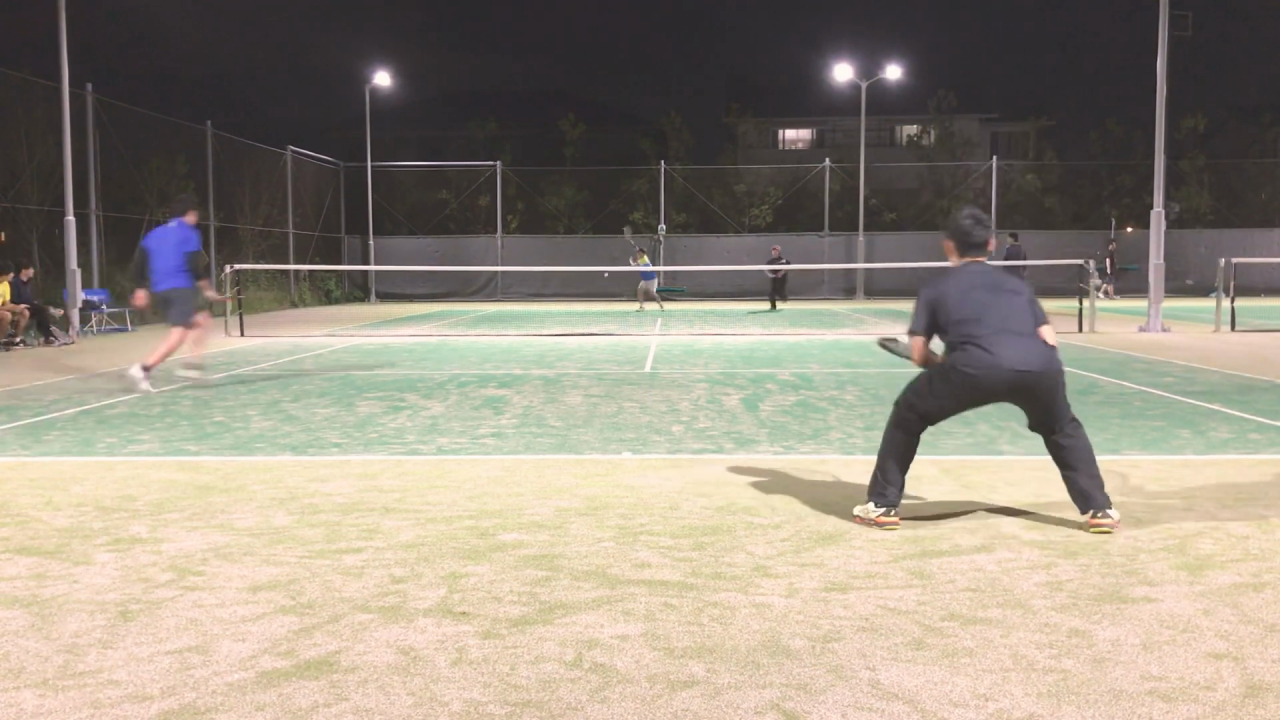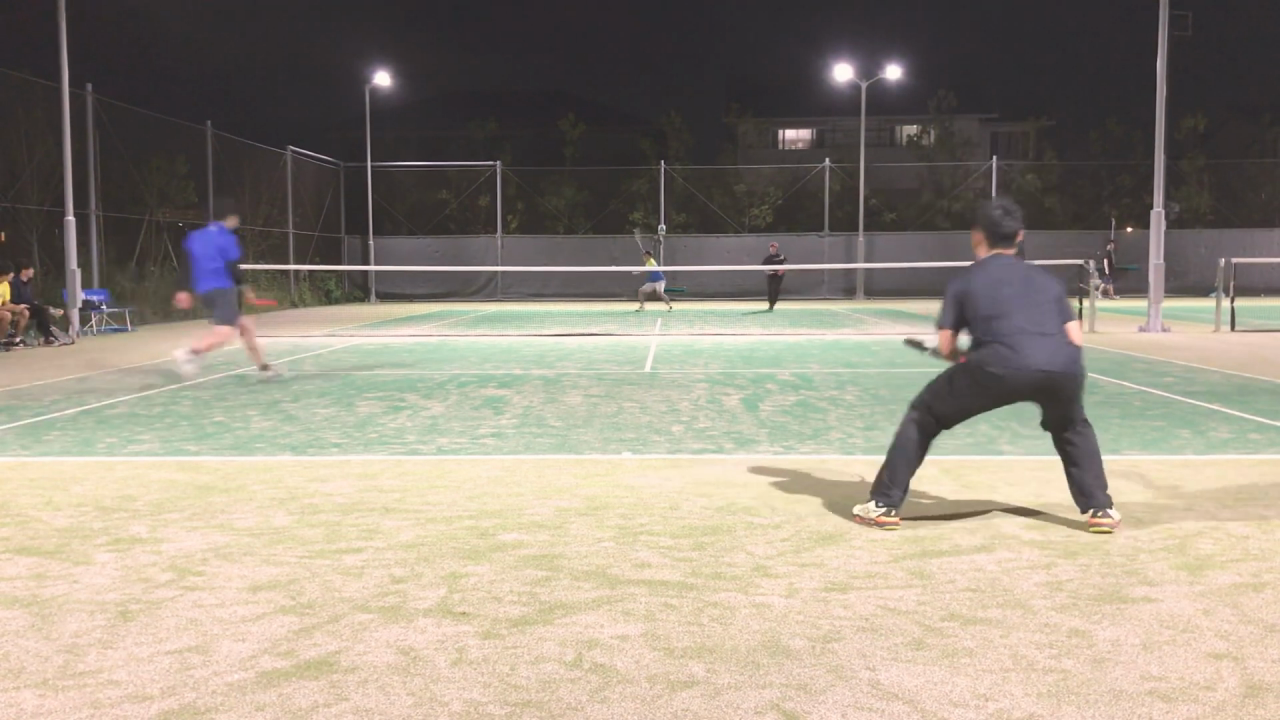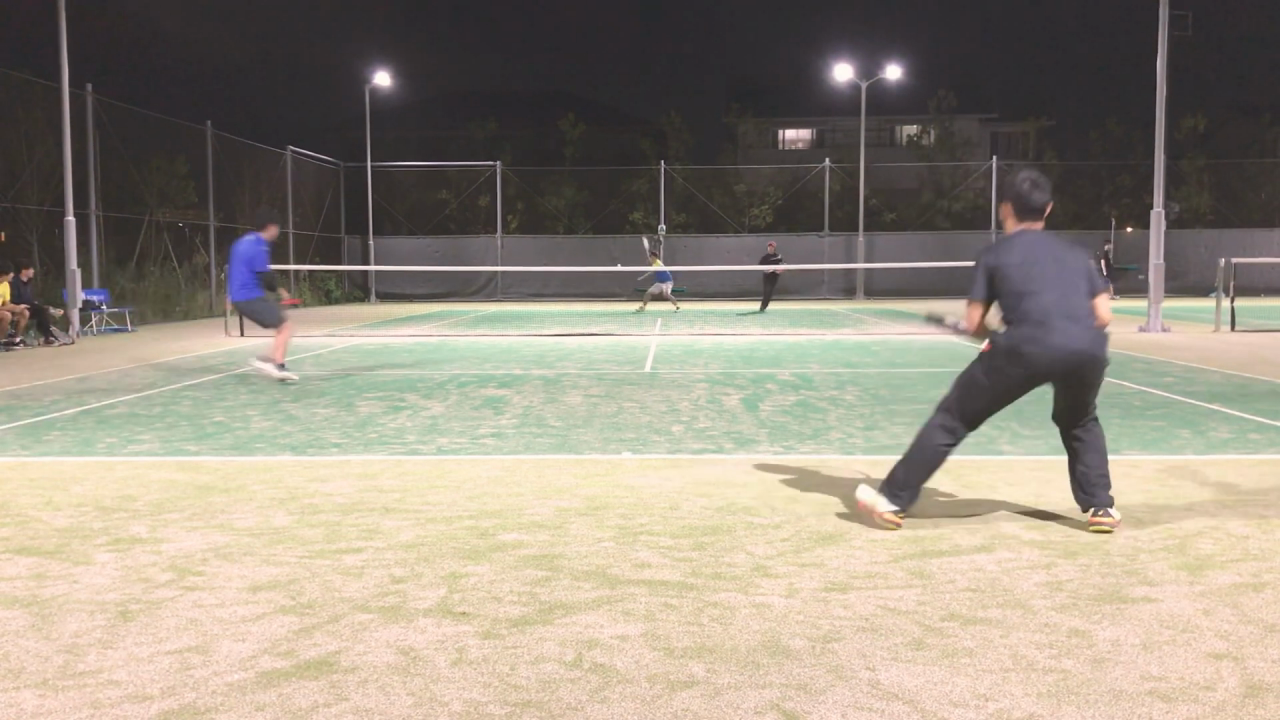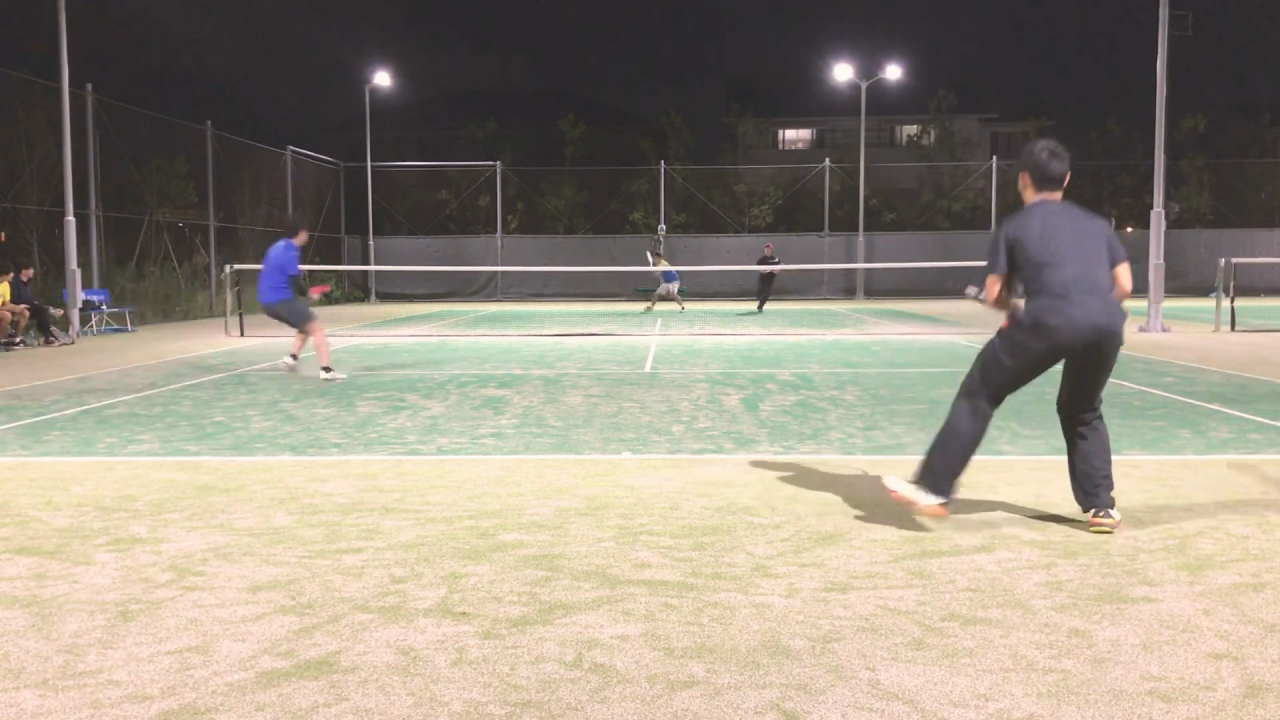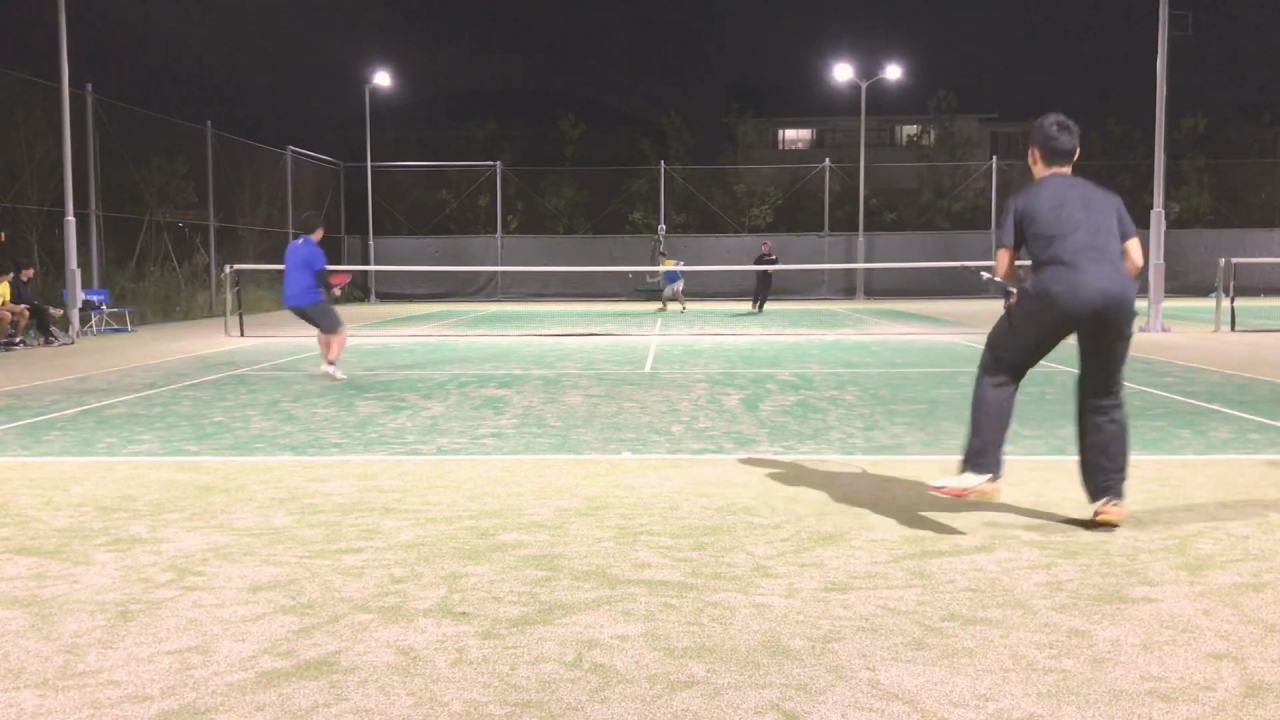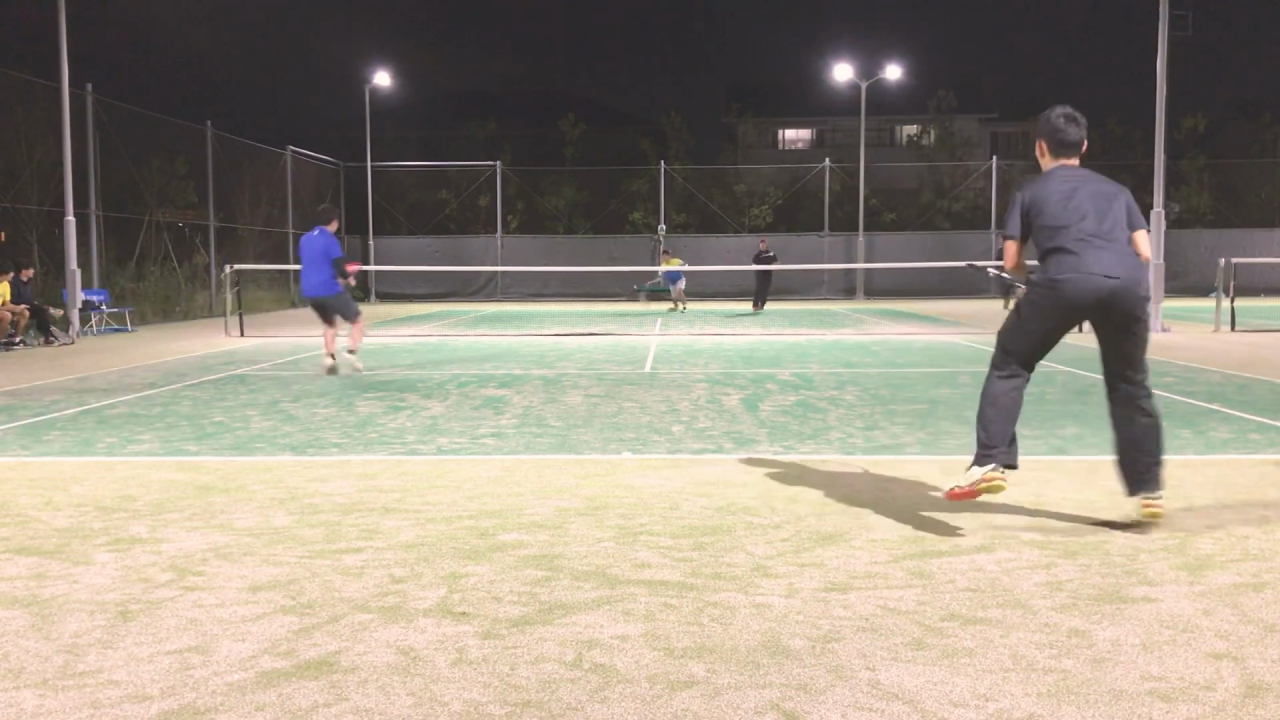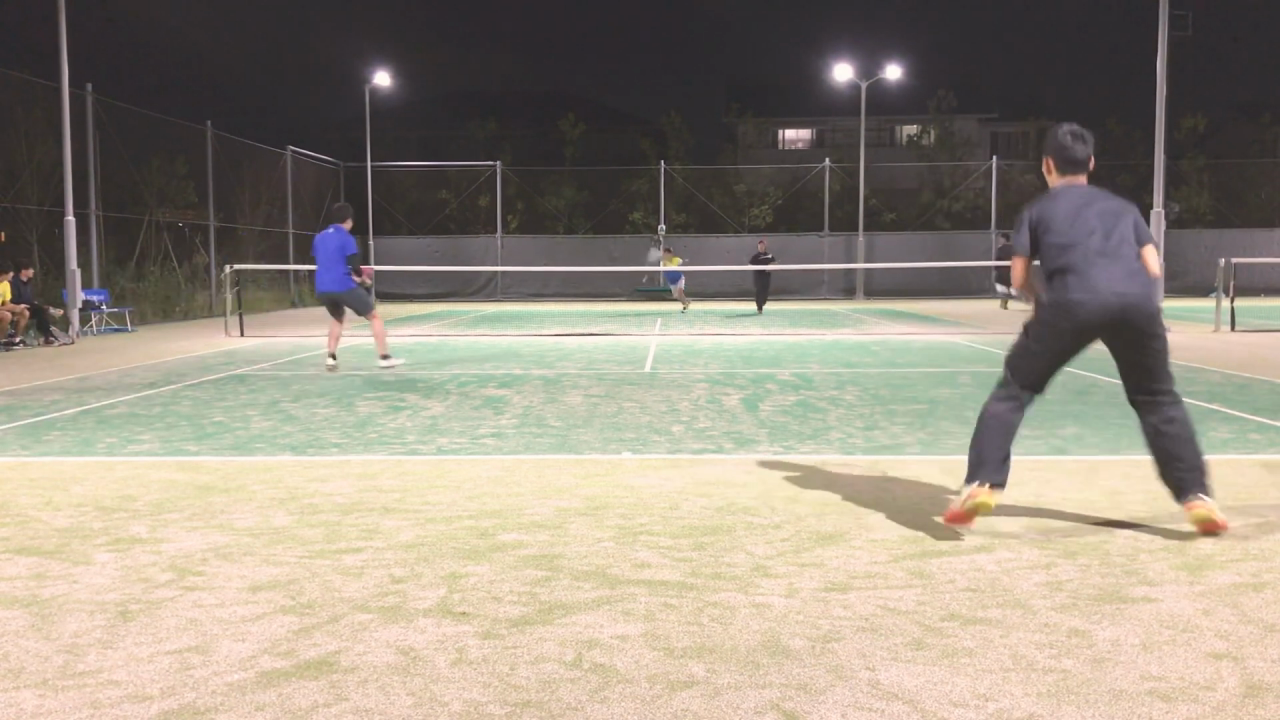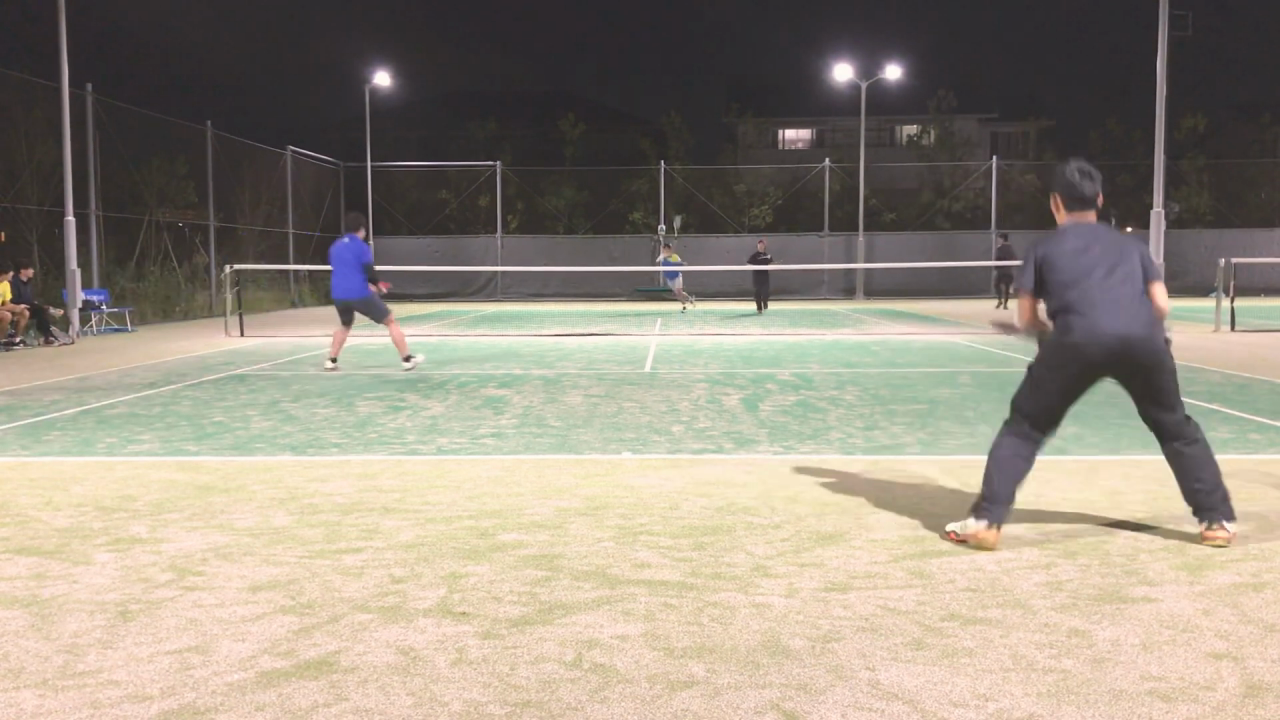
dt=0.1s
person 1, frame 1
left shoulder: (936, 289)
right shoulder: (1015, 284)
left elbow: (919, 353)
right elbow: (1050, 340)
left wrist: (947, 369)
left hip: (977, 368)
right hip: (1038, 367)
left knee: (907, 414)
right knee: (1062, 428)
left ankle: (883, 505)
right ankle: (1099, 509)
person 1, frame 2
left shoulder: (965, 281)
right shoulder: (1047, 279)
left elbow: (945, 347)
right elbow: (1075, 340)
left wrist: (971, 362)
left hip: (1000, 365)
right hip: (1063, 366)
left knee: (923, 417)
right knee: (1072, 427)
left ankle: (884, 505)
right ankle: (1100, 508)
person 1, frame 3
left shoulder: (995, 255)
right shoulder: (1078, 253)
left elbow: (973, 325)
right elbow: (1104, 316)
left wrist: (1000, 344)
left hip: (1028, 347)
right hip: (1089, 350)
left knee: (955, 415)
right knee: (1079, 422)
left ankle: (894, 499)
right ankle: (1100, 507)
person 1, frame 4
left shoulder: (1015, 226)
right shoulder: (1098, 224)
left elbow: (993, 295)
right elbow: (1124, 285)
left wrist: (1016, 312)
left hip: (1050, 321)
right hip: (1107, 325)
left knee: (978, 395)
right knee: (1083, 413)
left ankle: (931, 489)
right ankle: (1101, 507)
person 1, frame 5
left shoulder: (1023, 200)
right shoulder: (1107, 199)
left elbow: (1002, 269)
right elbow: (1136, 261)
left wrist: (1026, 292)
left hip: (1056, 293)
right hip: (1117, 296)
left knee: (998, 372)
right knee: (1103, 398)
left ankle: (981, 472)
right ankle: (1109, 497)
person 1, frame 6
left shoulder: (1030, 191)
right shoulder: (1115, 190)
left elbow: (1011, 262)
right elbow: (1144, 252)
left wrist: (1034, 282)
left hip: (1065, 282)
right hip: (1127, 284)
left knee: (1010, 366)
right knee: (1131, 388)
left ankle: (991, 463)
right ankle: (1146, 490)
person 1, frame 7
left shoulder: (1038, 210)
right shoulder: (1123, 207)
left elbow: (1018, 278)
right elbow: (1153, 269)
left wrist: (1043, 295)
left hip: (1073, 301)
right hip: (1135, 301)
left knee: (1014, 390)
right knee: (1159, 401)
left ankle: (982, 484)
right ankle: (1196, 496)
person 1, frame 8
left shoulder: (1045, 247)
right shoulder: (1130, 244)
left elbow: (1026, 318)
right elbow: (1161, 306)
left wrist: (1052, 338)
left hip: (1078, 339)
right hip: (1141, 338)
left knee: (1023, 428)
right knee: (1176, 427)
left ankle: (986, 519)
right ankle: (1216, 520)
person 2, frame 1
left shoulder: (156, 233)
right shoulder: (190, 232)
left elbow: (139, 260)
right elbow: (194, 264)
left wrist: (141, 288)
right wrist: (206, 288)
left hip: (160, 290)
right hip: (180, 288)
left knee: (203, 320)
right knee: (177, 337)
left ankle: (193, 365)
right ankle: (143, 369)
person 2, frame 2
left shoulder: (196, 235)
right shoulder: (227, 238)
left elbow: (188, 262)
right elbow: (233, 269)
left wrist: (185, 290)
right wrist: (244, 289)
left hip: (206, 291)
right hip: (221, 289)
left knee: (246, 327)
right knee: (224, 333)
left ankle: (263, 367)
right ankle: (189, 353)
person 2, frame 3
left shoulder: (242, 242)
right shoulder: (258, 248)
left elbow: (241, 273)
right elbow: (265, 280)
right wrist: (280, 291)
left hip: (240, 298)
right hip: (251, 298)
left knee: (283, 329)
right knee: (285, 328)
left ankle: (277, 367)
right ankle: (274, 364)
person 2, frame 4
left shoulder: (277, 247)
right shoulder: (290, 254)
right elbow: (296, 285)
left wrist: (303, 293)
right wrist: (308, 294)
left hip: (268, 301)
right hip: (280, 300)
left knee: (305, 327)
right knee: (317, 329)
left ankle: (292, 357)
right ankle: (326, 370)
person 2, frame 5
left shoulder: (292, 246)
right shoulder: (314, 250)
right elbow: (322, 279)
left wrist: (322, 290)
right wrist: (332, 289)
left hip: (292, 302)
right hip: (311, 301)
left knee: (325, 329)
right knee: (339, 334)
left ankle: (328, 363)
right ankle: (331, 365)
person 2, frame 6
left shoulder: (304, 240)
right shoulder: (331, 241)
right elbow: (338, 267)
right wrist: (348, 279)
left hip: (309, 293)
right hip: (330, 291)
left knee: (330, 324)
right knee: (357, 322)
left ankle: (330, 358)
right ankle: (351, 352)
person 2, frame 7
left shoulder: (319, 238)
right shoulder: (346, 238)
right elbow: (354, 265)
right wrist: (362, 277)
left hip: (322, 290)
right hip: (344, 287)
left knee: (337, 320)
right knee: (374, 317)
left ankle: (331, 357)
right ankle: (384, 357)
person 2, frame 8
left shoulder: (334, 248)
right shoulder: (361, 247)
right elbow: (370, 273)
right wrist: (378, 286)
left hip: (339, 296)
right hip: (359, 295)
left knee: (345, 327)
right knee: (392, 323)
left ankle: (331, 360)
right ankle: (406, 359)
